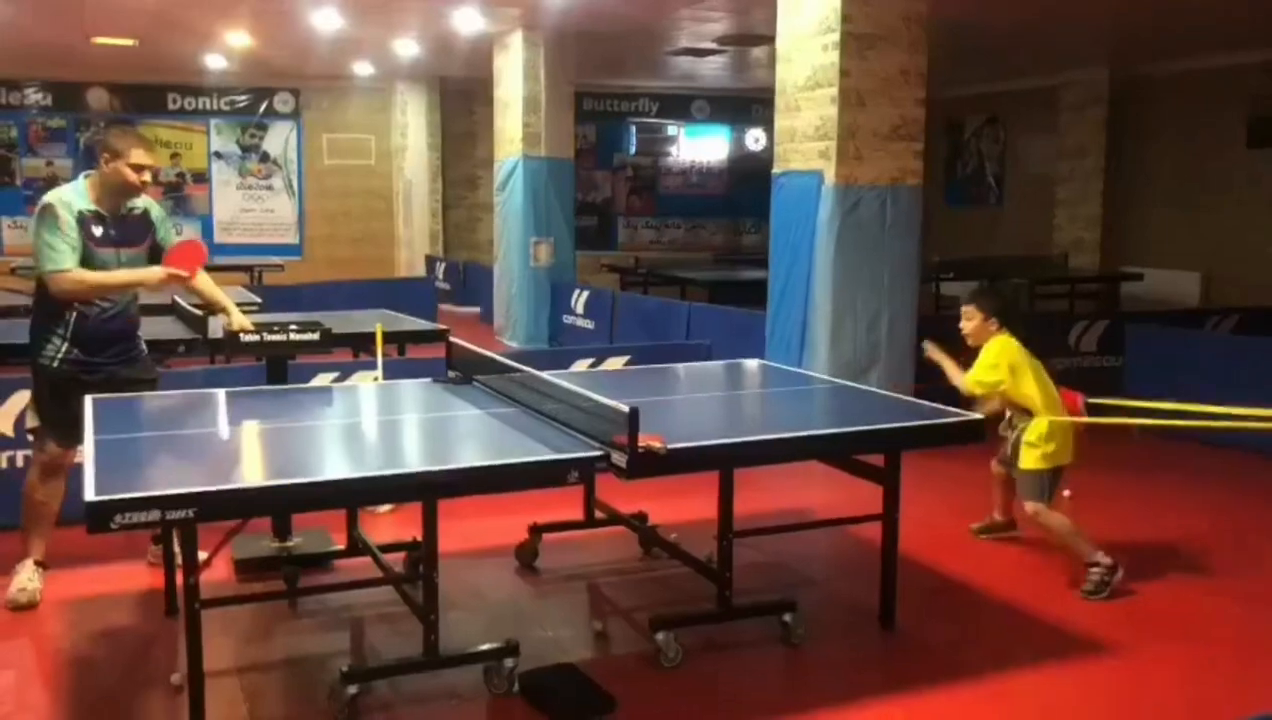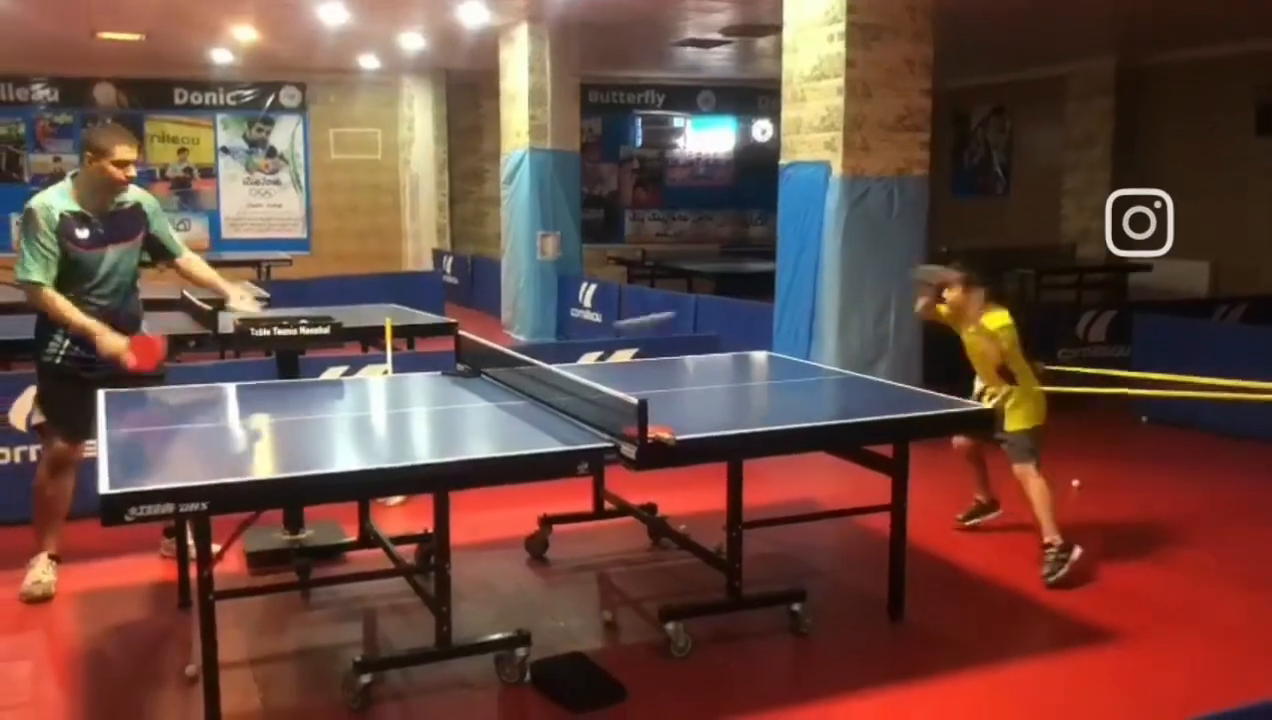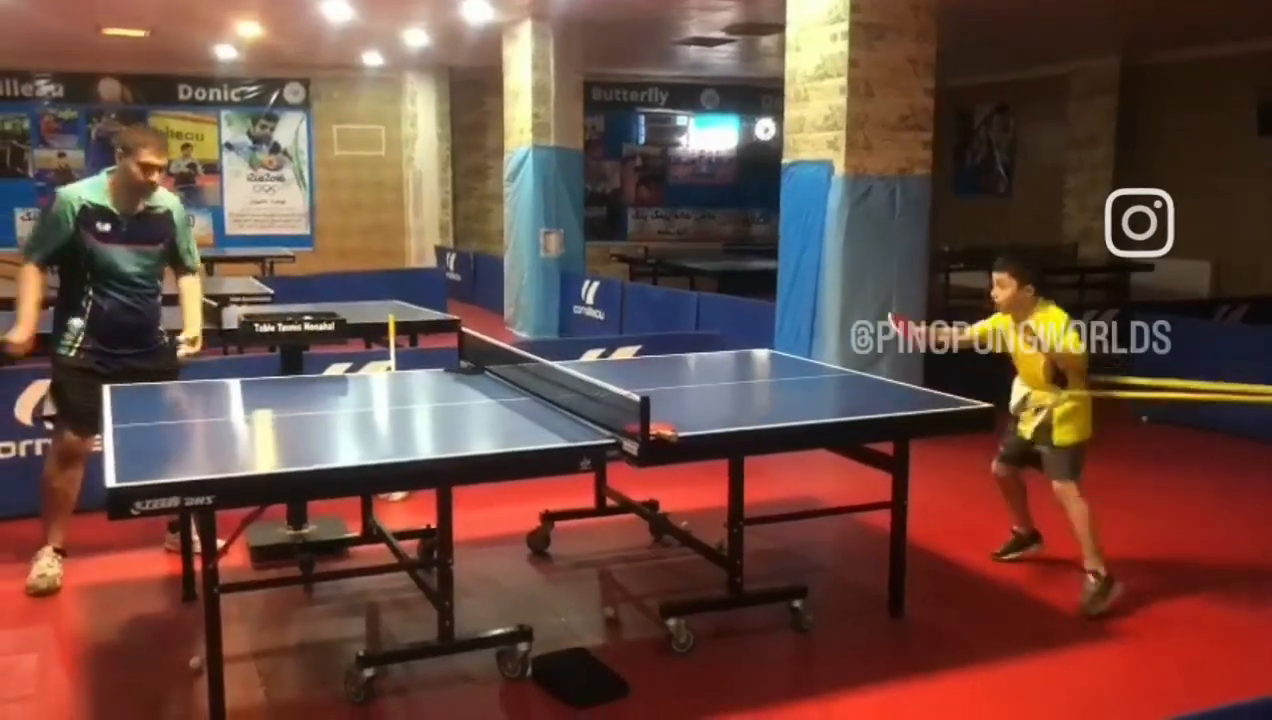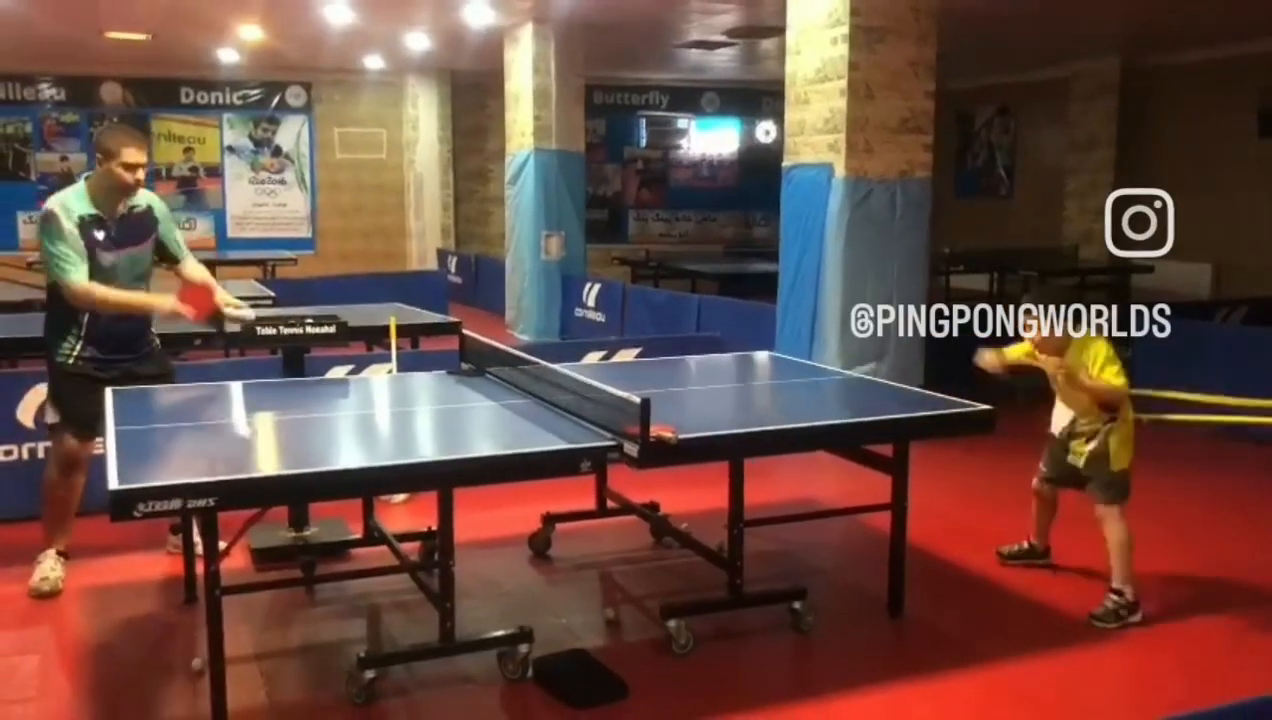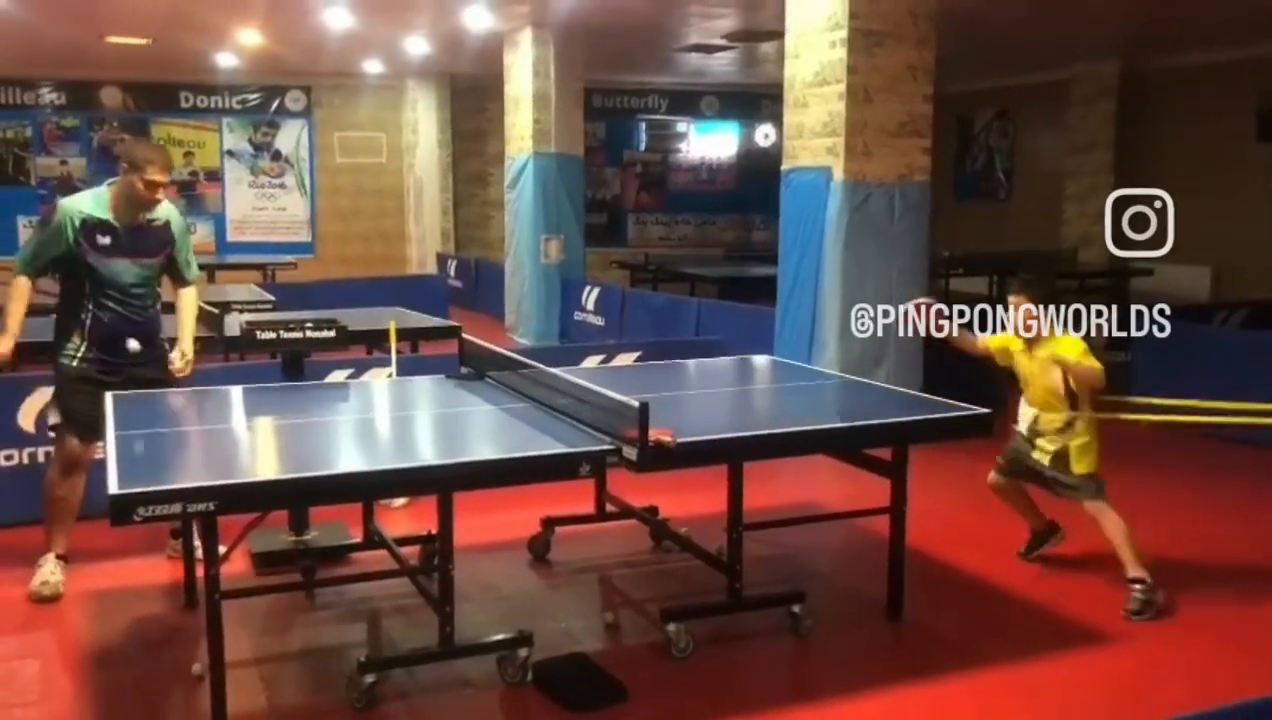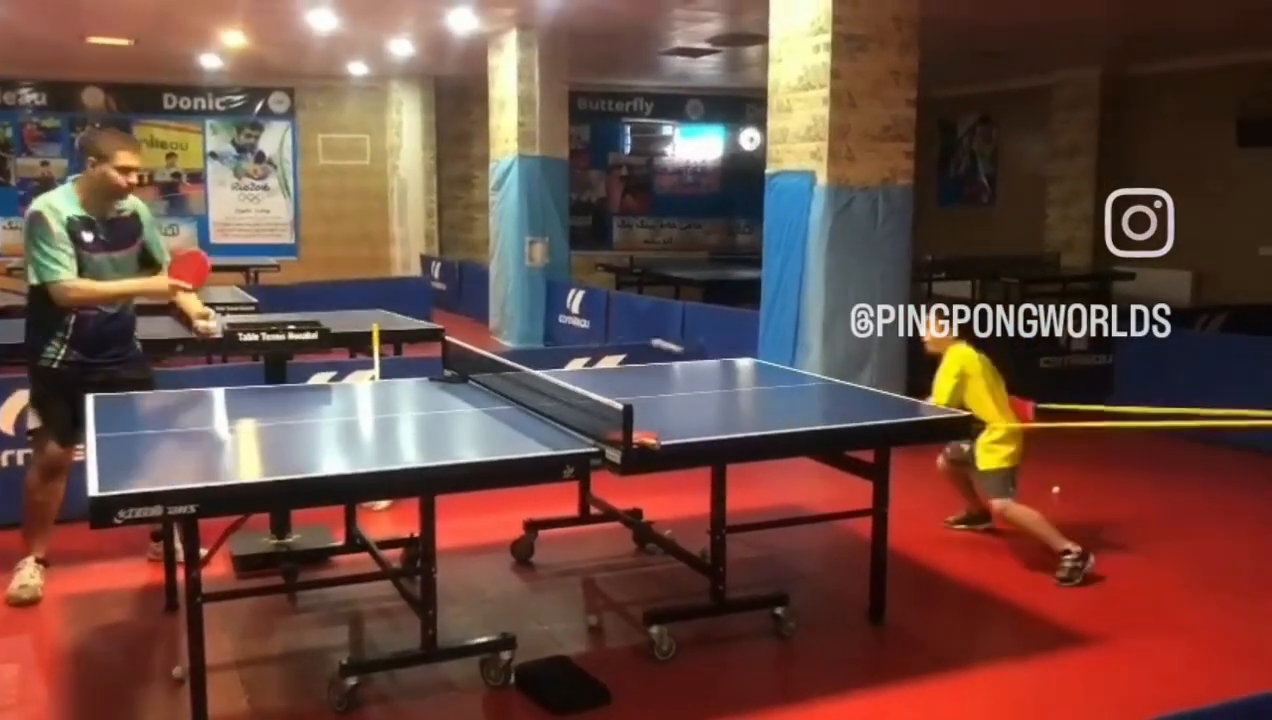
dt=0.4s
person 1, frame 1
left shoulder: (147, 211)
right shoulder: (60, 207)
left elbow: (185, 266)
right elbow: (60, 282)
left wrist: (229, 307)
right wrist: (137, 277)
left hip: (125, 352)
right hip: (65, 355)
right knee: (52, 455)
left ankle: (163, 540)
person 1, frame 2
left shoulder: (139, 204)
right shoulder: (45, 211)
left elbow: (179, 256)
right elbow: (37, 290)
left wrist: (226, 288)
right wrist: (97, 333)
left hip: (130, 349)
right hip: (70, 354)
right knee: (59, 452)
left ankle: (175, 532)
right ankle: (45, 554)
person 1, frame 3
left shoulder: (170, 209)
right shoulder: (73, 201)
left elbow: (187, 270)
left wrist: (192, 323)
left hip: (147, 346)
right hip: (84, 348)
right knee: (70, 445)
left ankle: (179, 527)
right ankle: (52, 548)
person 1, frame 4
left shoulder: (149, 206)
right shoulder: (61, 212)
left elbow: (182, 259)
right elbow: (75, 289)
left wrist: (217, 294)
right wrist: (153, 303)
left hip: (140, 349)
right hip: (81, 354)
right knee: (70, 450)
left ankle: (183, 529)
right ankle: (54, 551)
person 1, frame 5
left shoulder: (170, 220)
right shoulder: (73, 213)
left elbow: (186, 281)
left wrist: (185, 340)
left hip: (147, 354)
right hip: (86, 356)
right knee: (73, 452)
left ankle: (182, 534)
right ankle: (54, 555)
person 1, frame 6
left shoulder: (135, 211)
right shoulder: (48, 213)
left elbow: (162, 266)
right elbow: (64, 291)
left wrist: (191, 305)
right wrist: (144, 286)
left hip: (122, 353)
right hip: (63, 357)
right knee: (52, 455)
left ankle: (162, 535)
right ankle: (33, 558)
person 2, frame 1
left shoulder: (996, 352)
right shoulder: (1005, 348)
left elbow: (970, 387)
left wrist: (943, 360)
right wrist: (991, 407)
left hip: (1040, 432)
right hip: (1029, 425)
left knee: (1035, 508)
right knee: (1000, 468)
left ankle: (1100, 564)
right ankle: (1003, 520)
person 2, frame 2
left shoulder: (1000, 321)
right shoulder: (964, 317)
left elbow: (1000, 353)
right elbow: (924, 310)
left wrist: (974, 322)
right wrist: (932, 294)
left hip: (1016, 400)
right hip: (991, 394)
left knee: (1025, 470)
right knee: (964, 443)
left ankle: (1056, 544)
right ankle: (986, 502)
person 2, frame 3
left shoulder: (1054, 320)
right shoulder: (1002, 322)
left elbow: (1078, 364)
right elbow: (964, 336)
left wrist: (1042, 344)
right wrist: (927, 333)
left hip: (1062, 412)
right hip: (1029, 407)
left knee: (1064, 490)
right knee: (1003, 470)
left ankle: (1099, 575)
right ankle: (1026, 535)
person 2, frame 4
left shoulder: (1096, 348)
right shoulder: (1038, 346)
left elbow: (1119, 395)
right elbow: (1002, 355)
left wrist: (1073, 378)
right wrist: (989, 358)
left hip: (1106, 433)
right hip: (1070, 426)
left knee: (1107, 511)
right knee: (1043, 488)
left ankle: (1124, 597)
right ankle: (1037, 547)
person 2, frame 5
left shoulder: (1069, 344)
right shoulder: (1014, 341)
left elbow: (1097, 379)
right elbow: (977, 346)
left wrist: (1059, 359)
right wrist: (946, 329)
left hip: (1071, 435)
right hip: (1034, 428)
left knee: (1094, 505)
right knee: (998, 481)
left ankle: (1141, 581)
right ankle: (1045, 529)
person 2, frame 6
left shoulder: (954, 361)
right shoulder: (968, 356)
left elbow: (939, 407)
left hip: (995, 439)
right hip: (983, 434)
left knee: (1001, 505)
right knee: (946, 463)
left ankle: (1072, 552)
right ankle: (978, 514)
